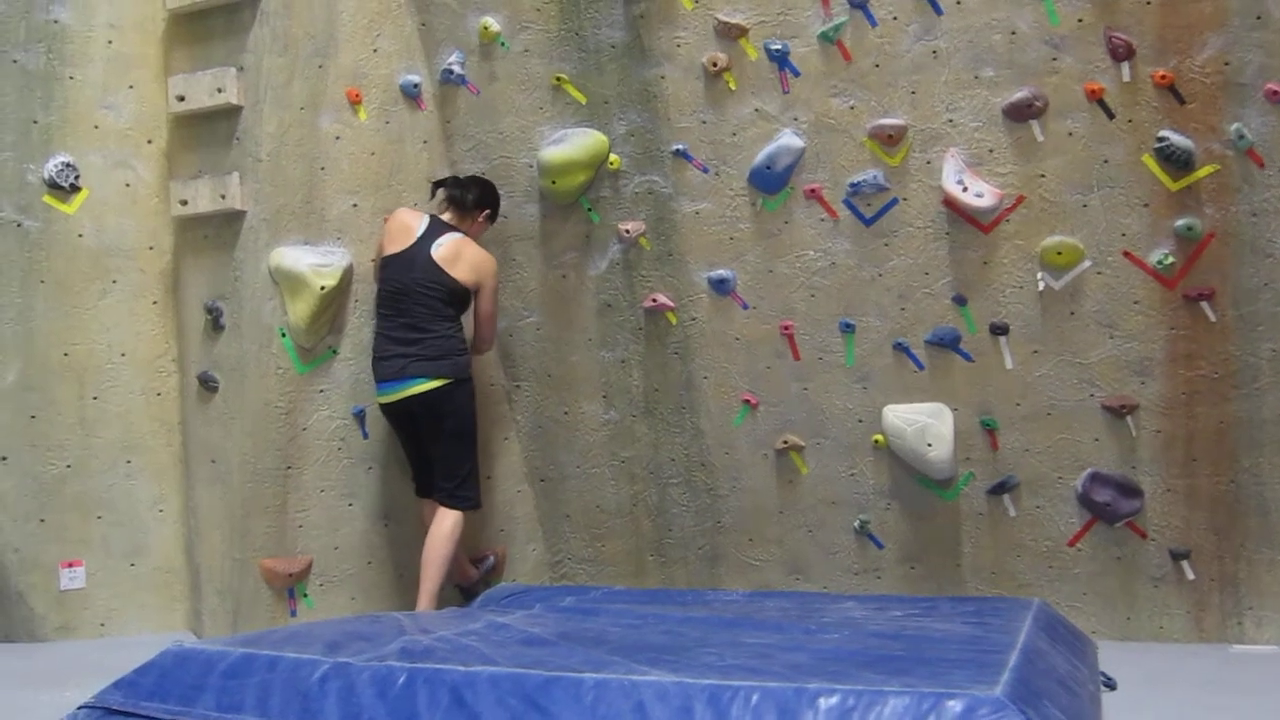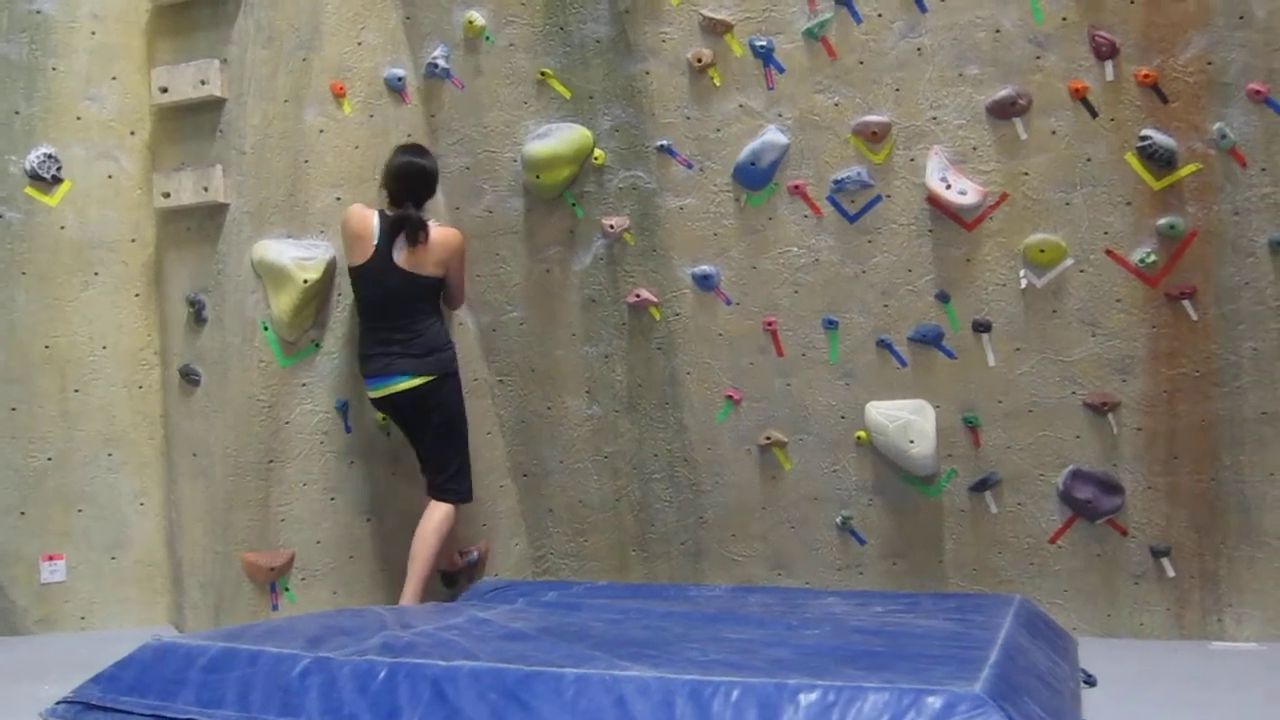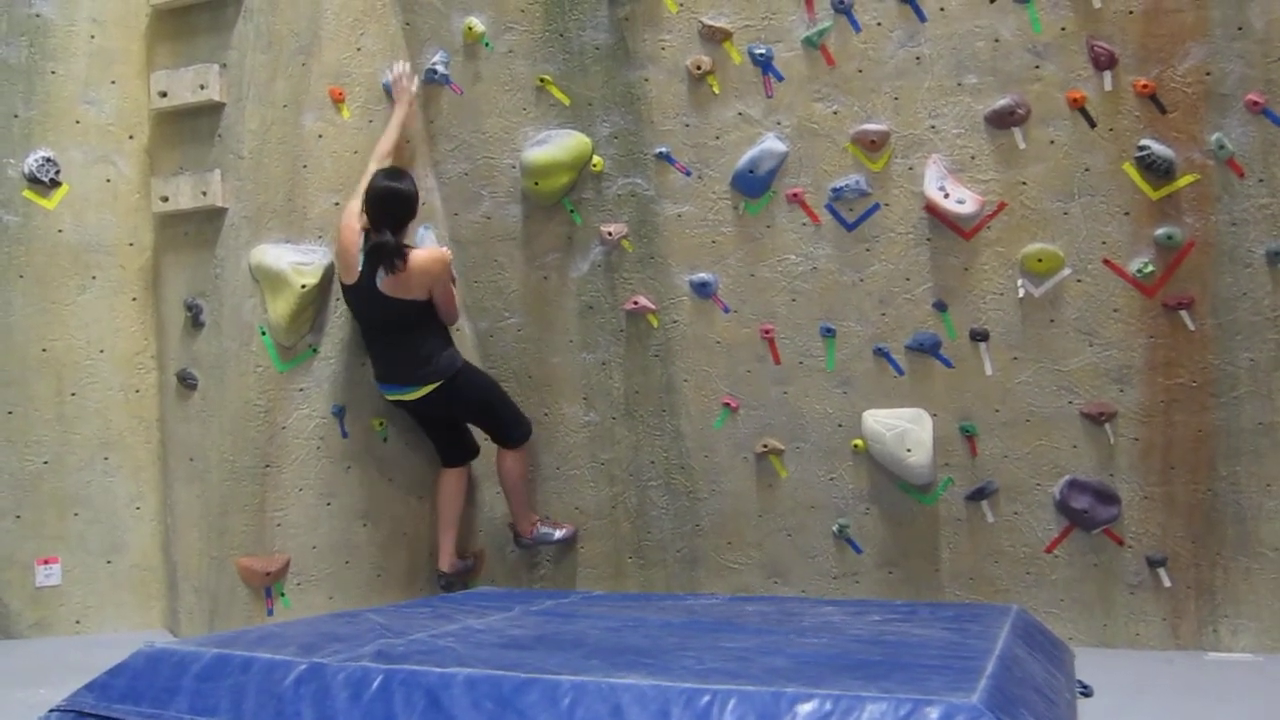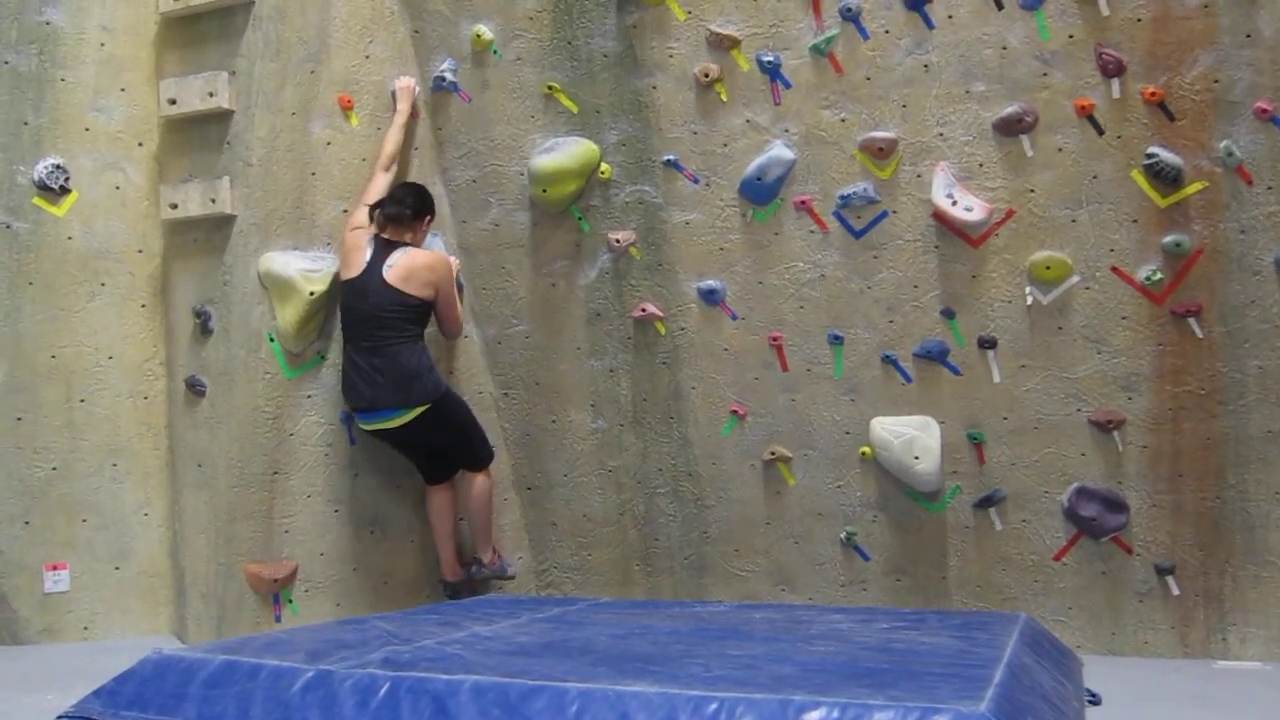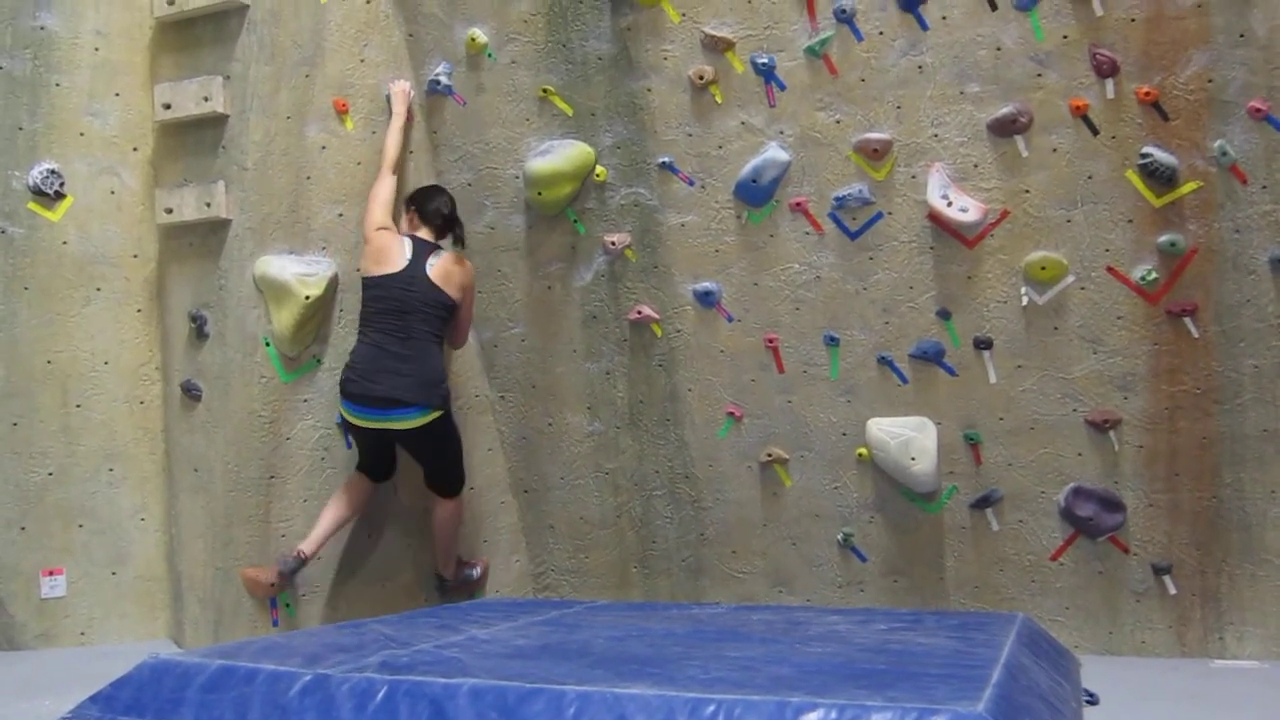
dt=1s
person 1, frame 1
left shoulder: (400, 221)
right shoulder: (481, 261)
right elbow: (484, 341)
left hip: (389, 383)
right hip: (443, 380)
left knee: (431, 489)
right knee: (453, 498)
left ankle: (466, 574)
right ankle: (423, 612)
person 1, frame 2
left shoulder: (355, 221)
right shoulder: (446, 240)
left hip: (378, 378)
right hip: (429, 372)
left knee: (440, 469)
right knee: (448, 489)
left ankle: (451, 562)
right ankle: (408, 604)
person 1, frame 3
left shoulder: (348, 240)
right shoulder: (428, 262)
left elbow: (377, 166)
right elbow: (450, 316)
left wrist: (402, 105)
left hip: (395, 387)
right hip: (439, 378)
left knee: (456, 454)
right knee: (514, 433)
left ankle: (448, 563)
right ankle: (525, 527)
person 1, frame 4
left shoulder: (355, 242)
right shoulder: (431, 264)
left elbow: (384, 168)
right elbow: (452, 330)
left wrist: (402, 109)
left hip: (365, 407)
right hip: (415, 399)
left knee: (438, 473)
right knee: (477, 461)
left ankle: (452, 575)
right ankle: (486, 558)
person 1, frame 5
left shoulder: (380, 245)
right shoulder: (459, 270)
left elbow: (388, 173)
left wrist: (399, 112)
left hip: (358, 400)
right hip: (419, 406)
left knee: (371, 473)
right knee: (448, 486)
left ankle: (298, 553)
right ankle: (450, 573)
